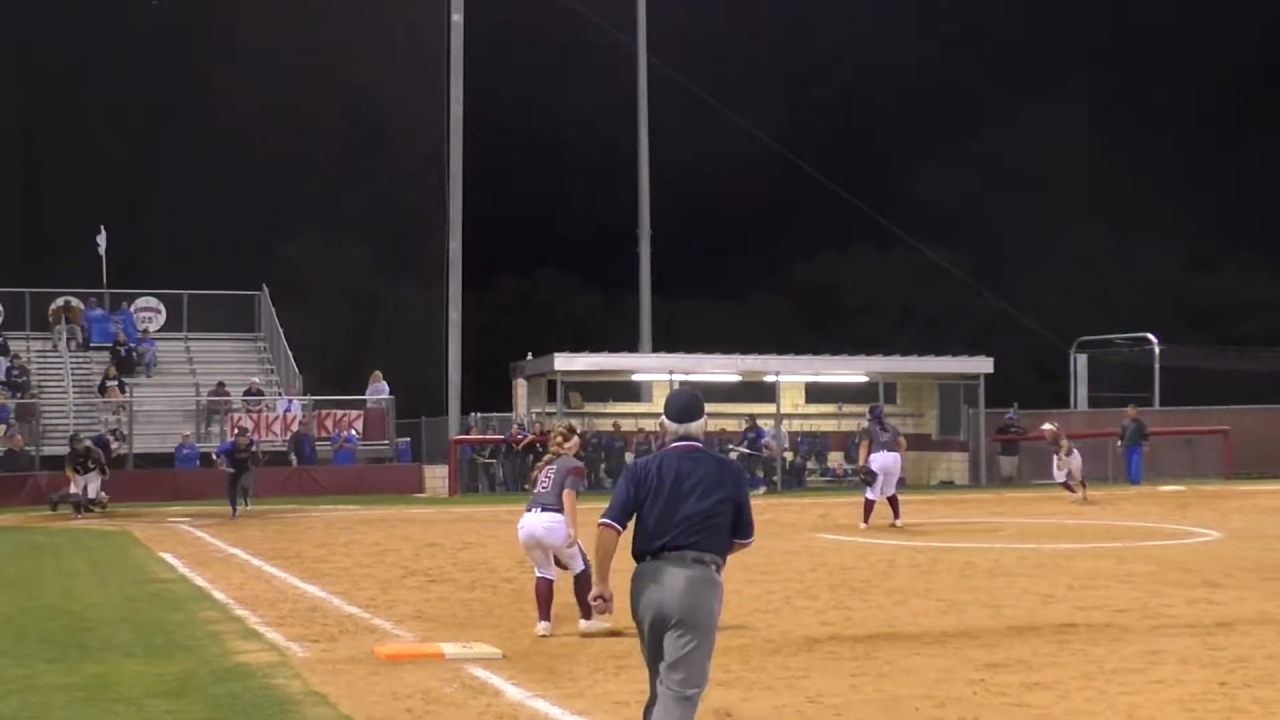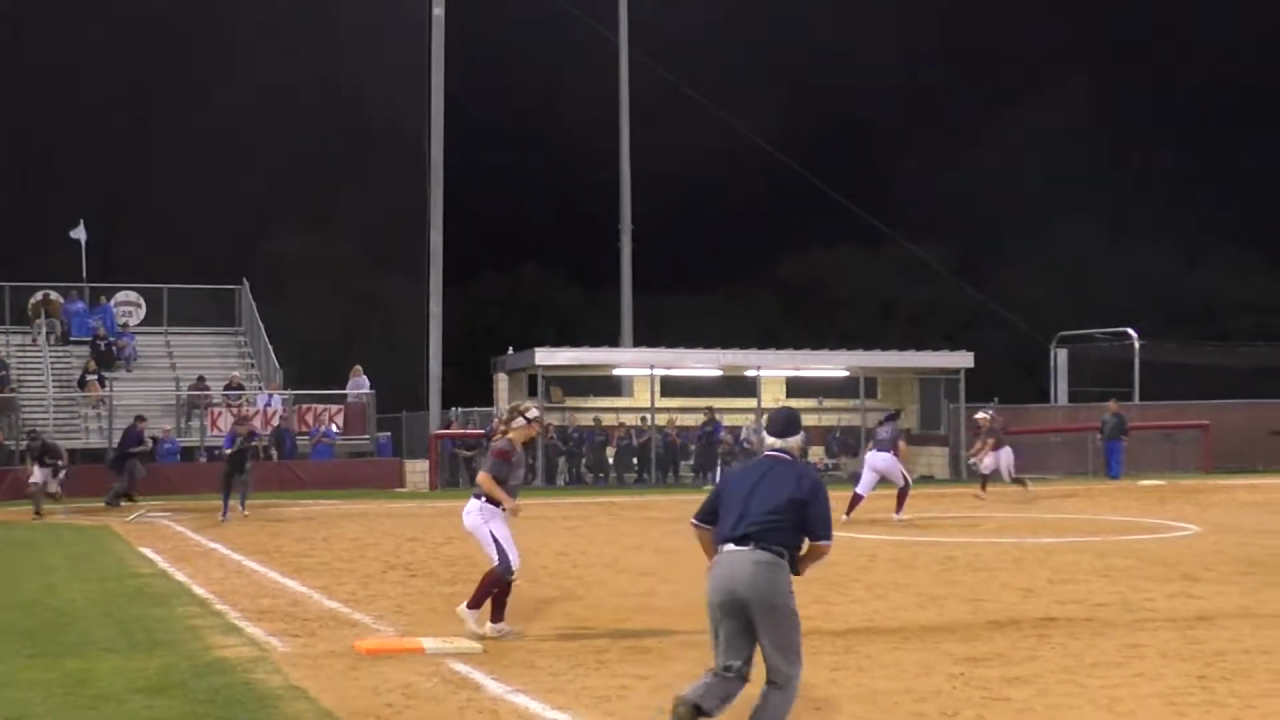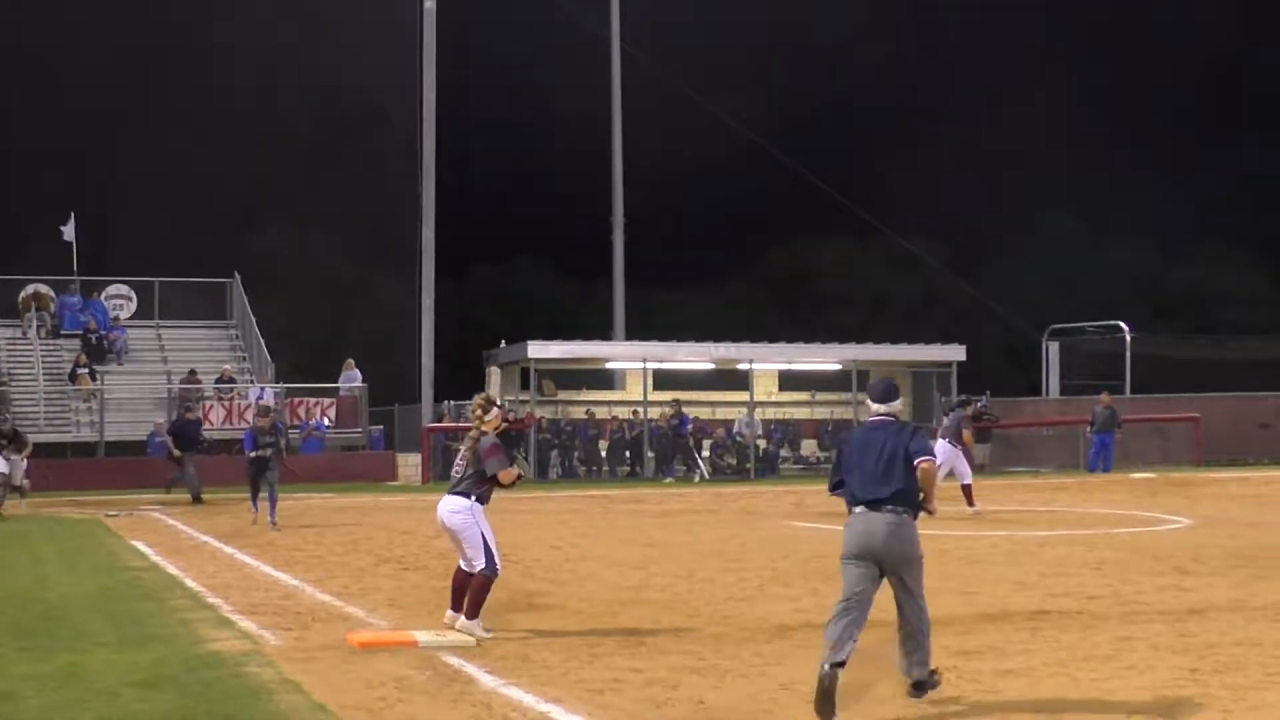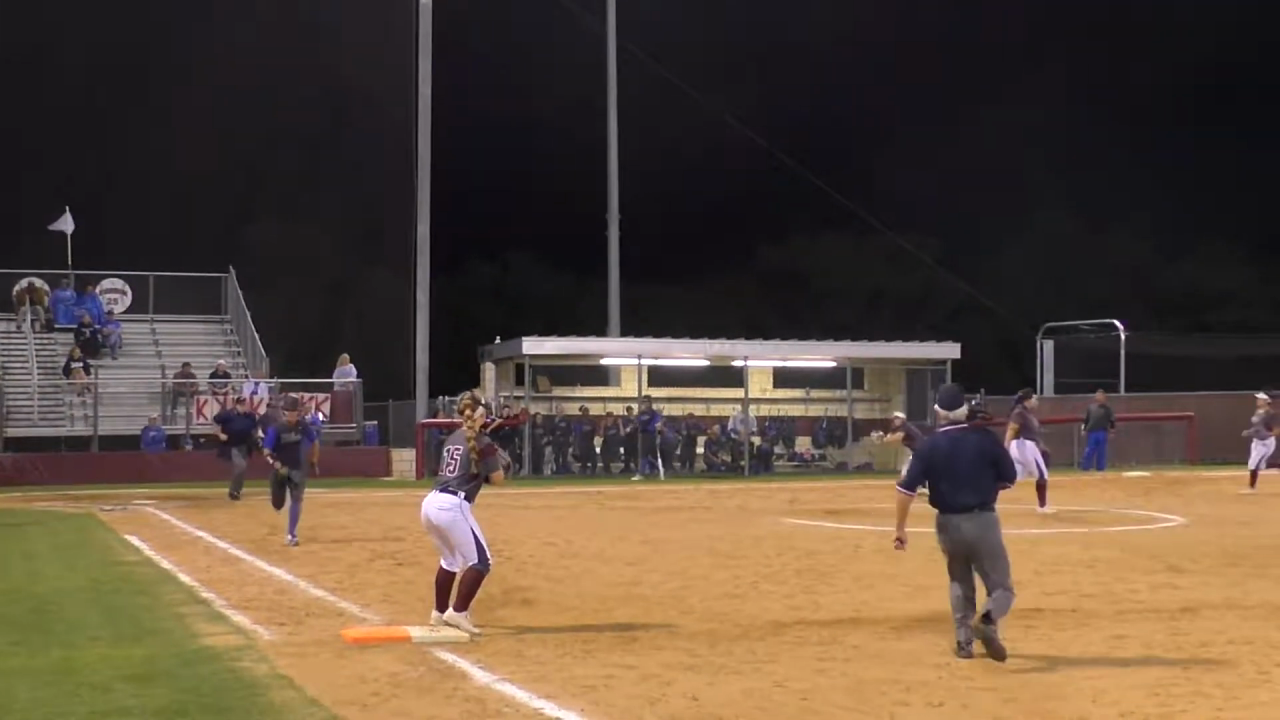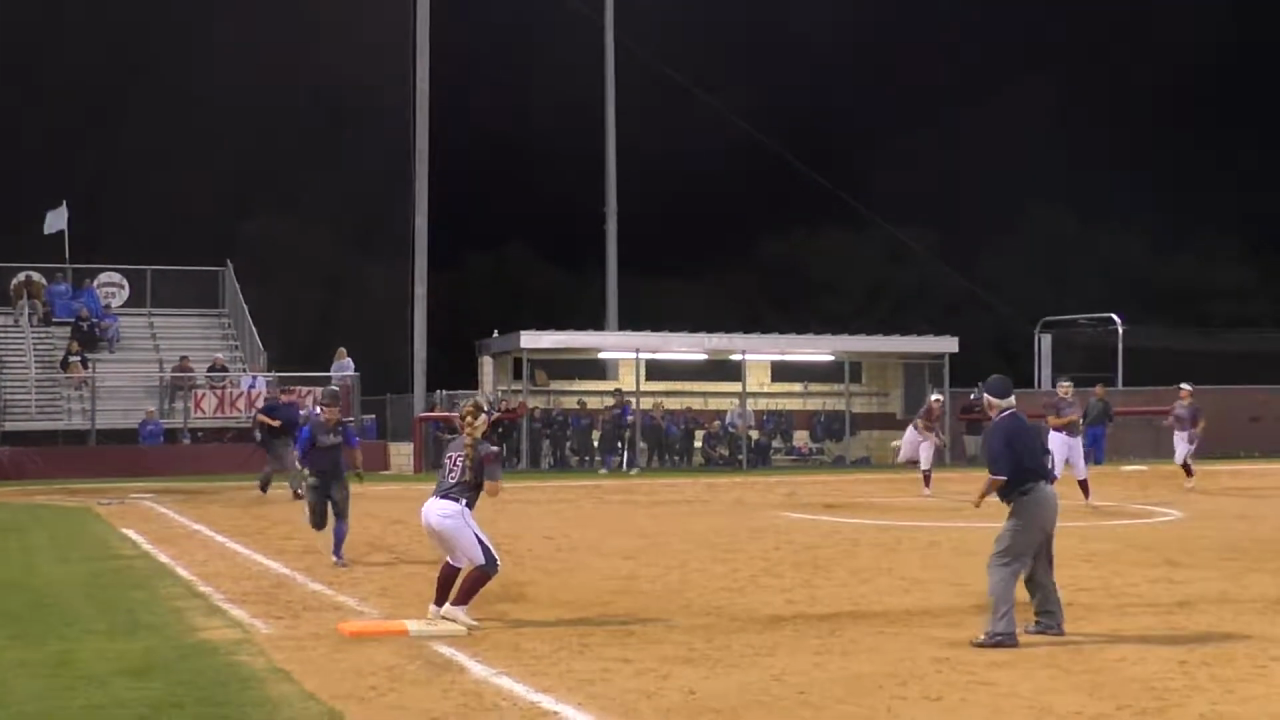
dt=0.5s
person 1, frame 1
left shoulder: (641, 469)
right shoulder: (730, 471)
left elbow: (609, 525)
right elbow: (743, 539)
left wrist: (601, 582)
left hip: (649, 582)
right hip: (699, 584)
left knee: (661, 683)
right knee: (679, 690)
person 1, frame 2
left shoulder: (735, 474)
right shoulder: (808, 479)
left elbow: (701, 523)
right elbow: (823, 543)
right wrist: (801, 564)
left hip: (724, 569)
right hip: (766, 572)
left knee: (730, 668)
right knee: (783, 670)
person 1, frame 3
left shoulder: (849, 439)
right shoulder: (911, 433)
left elbow: (836, 488)
right elbow: (927, 466)
right wrist: (928, 499)
left hip: (857, 527)
right hip: (897, 528)
left knee: (850, 609)
right knee: (911, 608)
left ankle: (832, 666)
right ankle: (919, 678)
person 1, frame 4
left shoulder: (929, 445)
right shoulder: (986, 440)
left elbow: (906, 489)
right elbow: (1009, 480)
left wrist: (900, 528)
left hip: (950, 525)
right hip: (985, 522)
left knee: (961, 582)
right knee: (1001, 588)
left ankle: (963, 640)
right ankle: (986, 623)
person 1, frame 5
left shoulder: (998, 430)
right shoulder: (1024, 423)
left elbow: (999, 476)
left wrist: (981, 495)
left hip: (1027, 504)
right hip: (1045, 497)
left knee: (1001, 565)
right knee: (1039, 565)
left ankle: (1002, 631)
right ankle: (1050, 620)
person 2, frame 1
left shoulder: (545, 465)
right shoulder: (575, 466)
right elbow: (568, 496)
right wrist: (572, 528)
left hip: (526, 522)
right hip: (552, 523)
left knee: (544, 573)
right knee: (581, 569)
left ankle: (543, 623)
right ankle: (587, 620)
person 2, frame 2
left shoulder: (517, 449)
right shoulder: (503, 447)
right elbow: (483, 478)
right wrist: (506, 501)
left hip: (492, 512)
right hip: (481, 511)
left knee: (509, 565)
right knee: (506, 563)
left ankle: (496, 623)
right ankle: (470, 609)
person 2, frame 3
left shoulder: (472, 439)
right shoulder: (490, 442)
right elbow: (505, 477)
left wrist: (509, 469)
right wrist: (518, 469)
left hip: (447, 506)
right hip: (465, 509)
left knee: (469, 561)
right knee: (488, 566)
left ankle: (454, 612)
right ankle: (468, 620)
person 2, frame 4
left shoulder: (452, 439)
right shoulder: (483, 442)
right elbow: (497, 479)
right wrist: (500, 465)
left hip: (431, 504)
right hip: (453, 506)
left knee: (451, 560)
right knee: (480, 562)
left ankle: (439, 613)
right ankle: (457, 613)
person 2, frame 5
left shoulder: (452, 445)
right shoulder: (485, 450)
right elbow: (491, 490)
right wrist: (499, 485)
left hip: (430, 509)
right hip: (453, 513)
left knee: (458, 557)
right knee: (488, 563)
left ankle: (437, 607)
right ankle: (455, 607)
